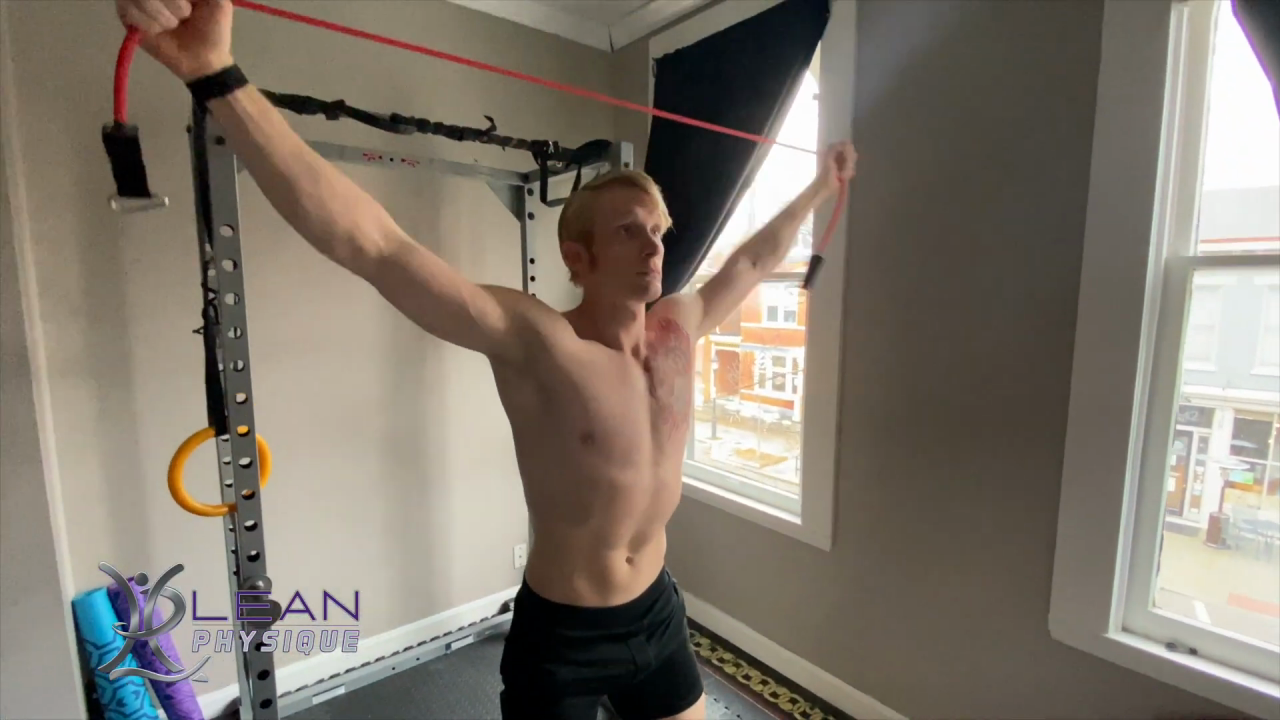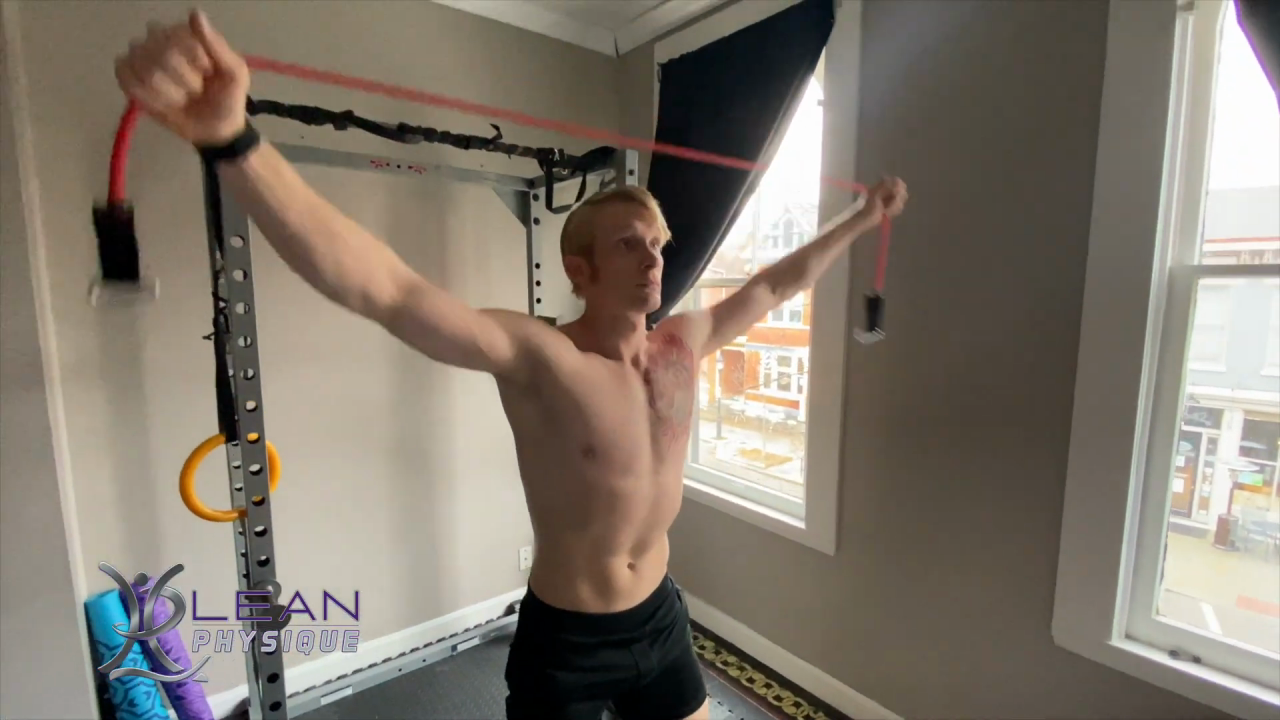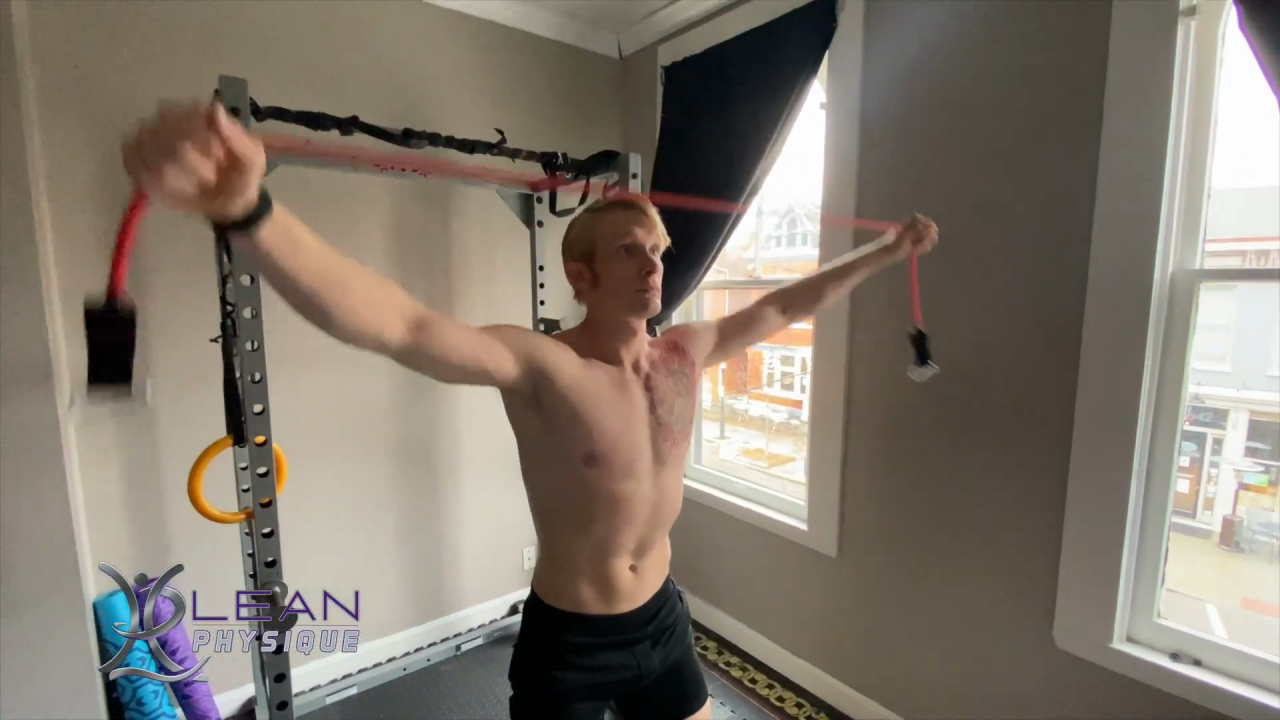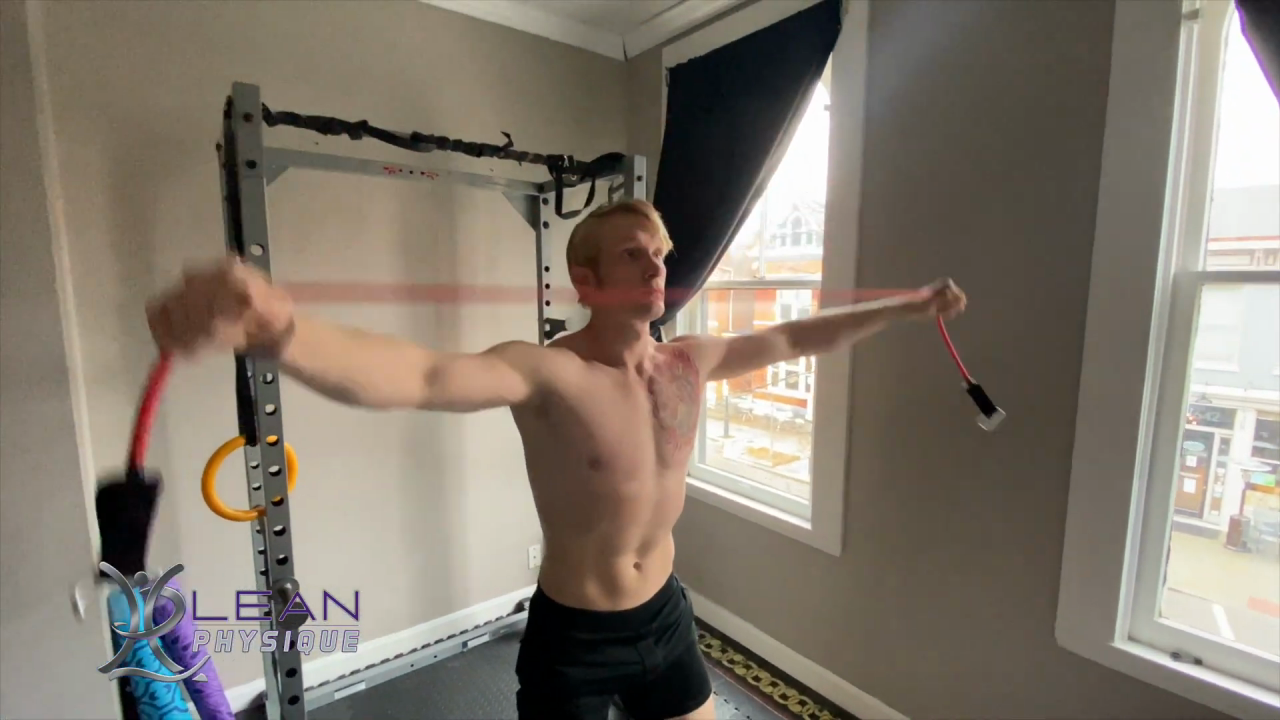
dt=0.1s
person 1, frame 1
left shoulder: (675, 329)
right shoulder: (535, 338)
left elbow: (749, 262)
left wrist: (820, 187)
left hip: (652, 613)
right hip: (557, 640)
person 1, frame 2
left shoulder: (681, 344)
right shoulder: (535, 357)
left elbow: (773, 284)
left wrist: (859, 220)
left hip: (657, 618)
right hip: (564, 644)
person 1, frame 3
left shoulder: (684, 353)
right shoulder: (537, 365)
left elbow: (786, 306)
right elbow: (399, 323)
left wrist: (885, 252)
left hip: (661, 623)
right hip: (565, 642)
person 1, frame 4
left shoulder: (688, 361)
right shoulder: (545, 374)
left elbow: (796, 335)
right elbow: (417, 375)
left wrist: (911, 305)
left hip: (661, 615)
right hip: (570, 640)
